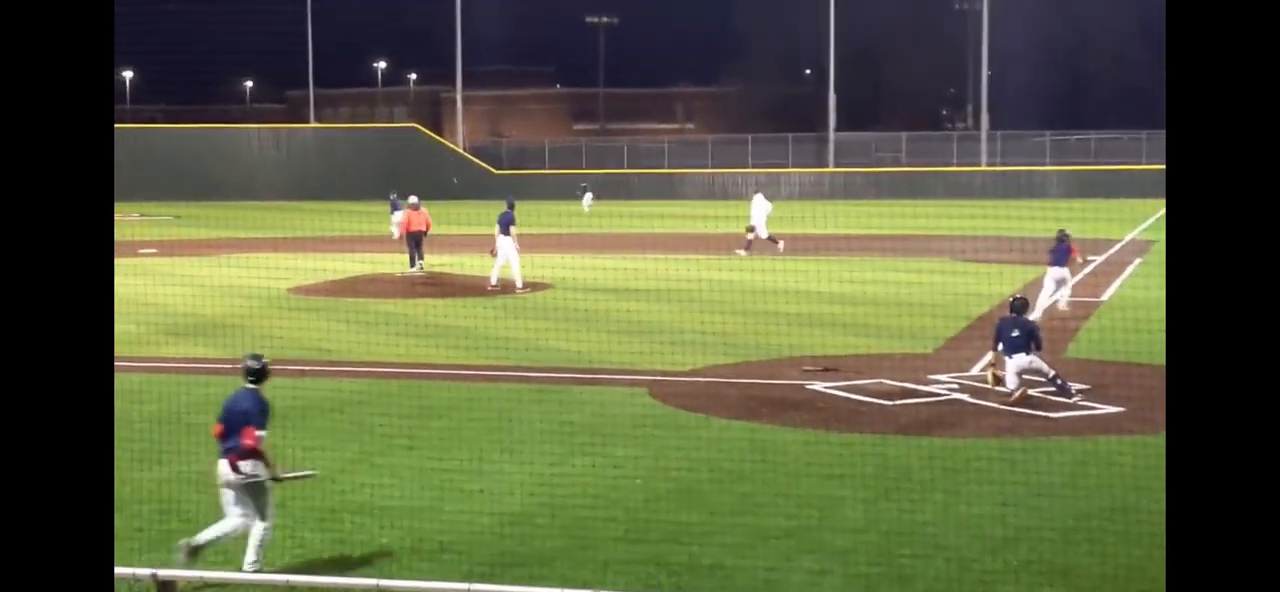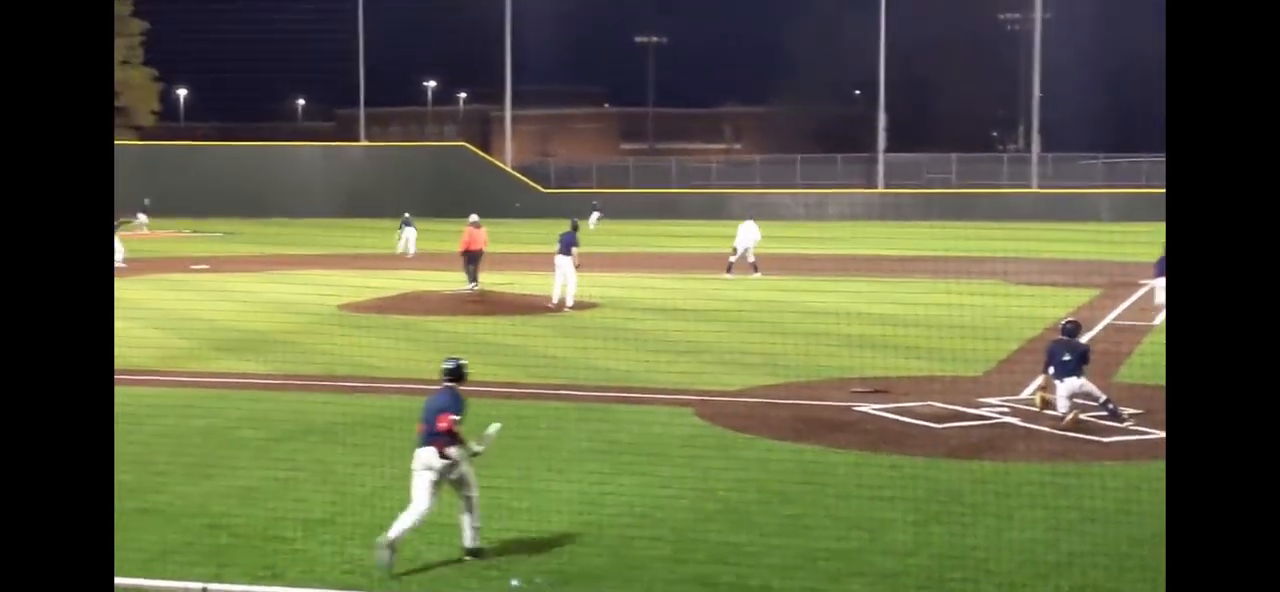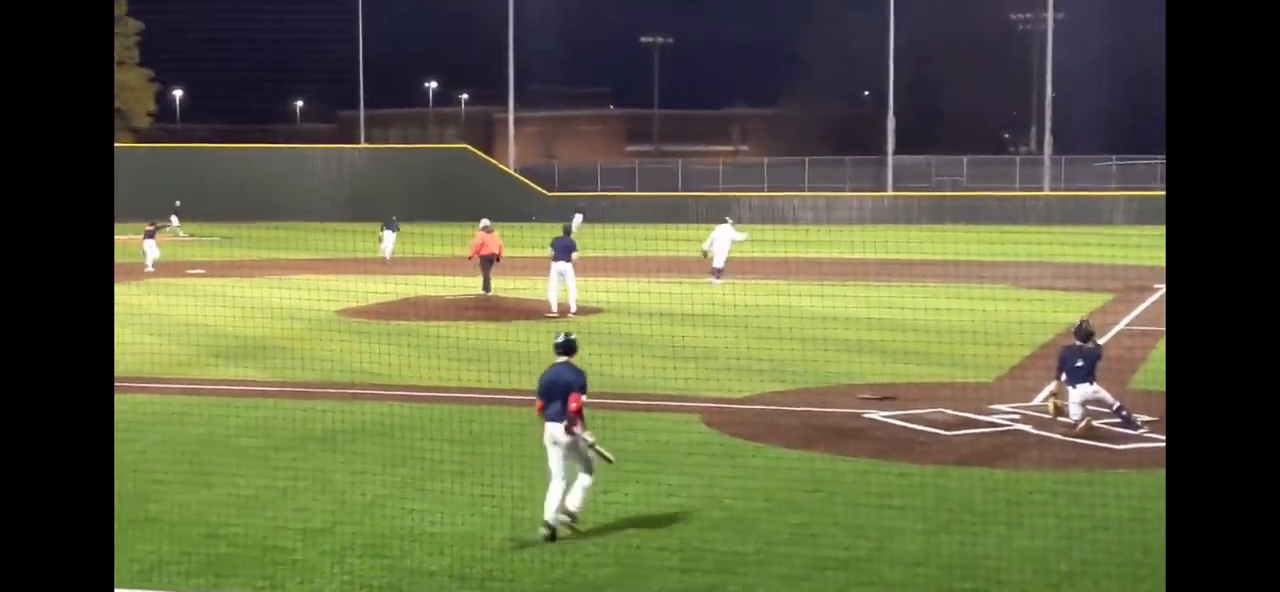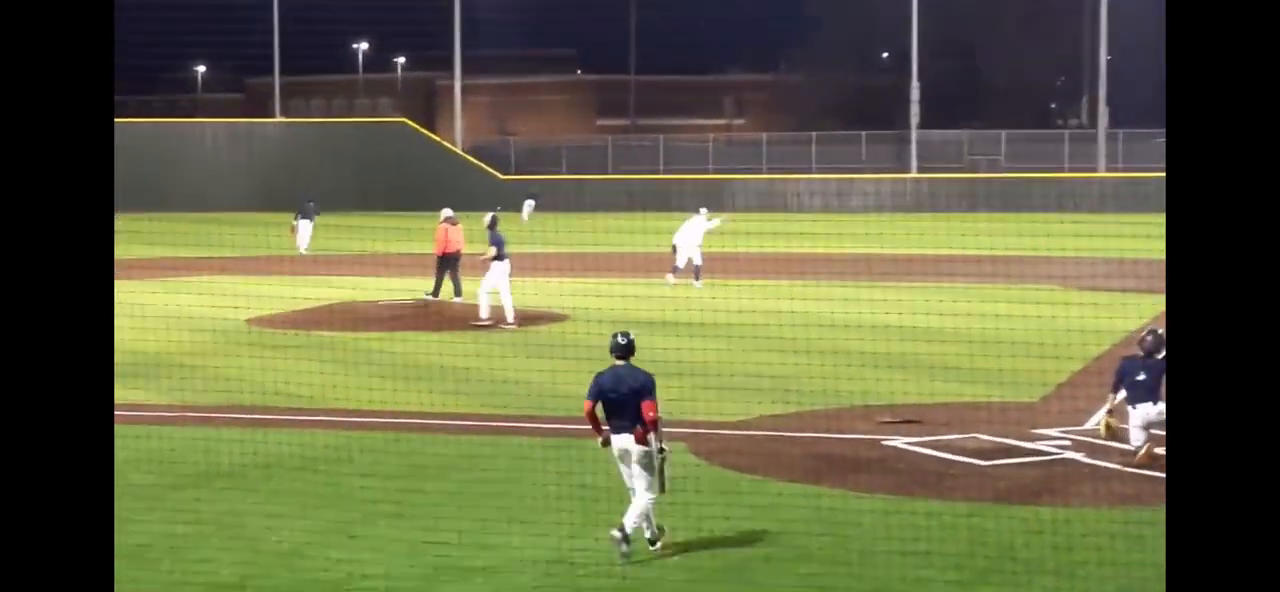
dt=0.5s
person 1, frame 1
left shoulder: (232, 399)
right shoulder: (260, 403)
left elbow: (218, 433)
right elbow: (253, 443)
right wrist: (271, 468)
left hip: (225, 464)
right hip: (248, 466)
left knee: (238, 520)
right knee: (263, 518)
left ankle: (196, 543)
right ankle: (251, 569)
person 1, frame 2
left shoulder: (433, 398)
right shoulder: (456, 397)
right elbow: (447, 426)
right wrist: (469, 446)
left hip: (423, 454)
right hip: (447, 454)
left knee: (419, 507)
right knee: (469, 497)
left ankle: (391, 539)
right ankle: (471, 546)
person 1, frame 3
left shoulder: (546, 374)
right shoulder: (577, 374)
left elbow: (539, 407)
right elbow: (575, 406)
right wrist: (583, 430)
left hip: (550, 428)
right hip: (569, 430)
left knee: (557, 478)
right knee: (587, 470)
left ankle: (549, 522)
right ankle: (570, 510)
person 1, frame 4
left shoulder: (601, 378)
right shoulder: (644, 378)
left elbow: (588, 409)
right elbow: (650, 413)
left wrist: (600, 433)
right wrist: (659, 441)
left hip: (616, 440)
right hip: (639, 441)
left knee: (636, 488)
right knee: (647, 493)
left ankle: (651, 534)
right ankle: (623, 529)
